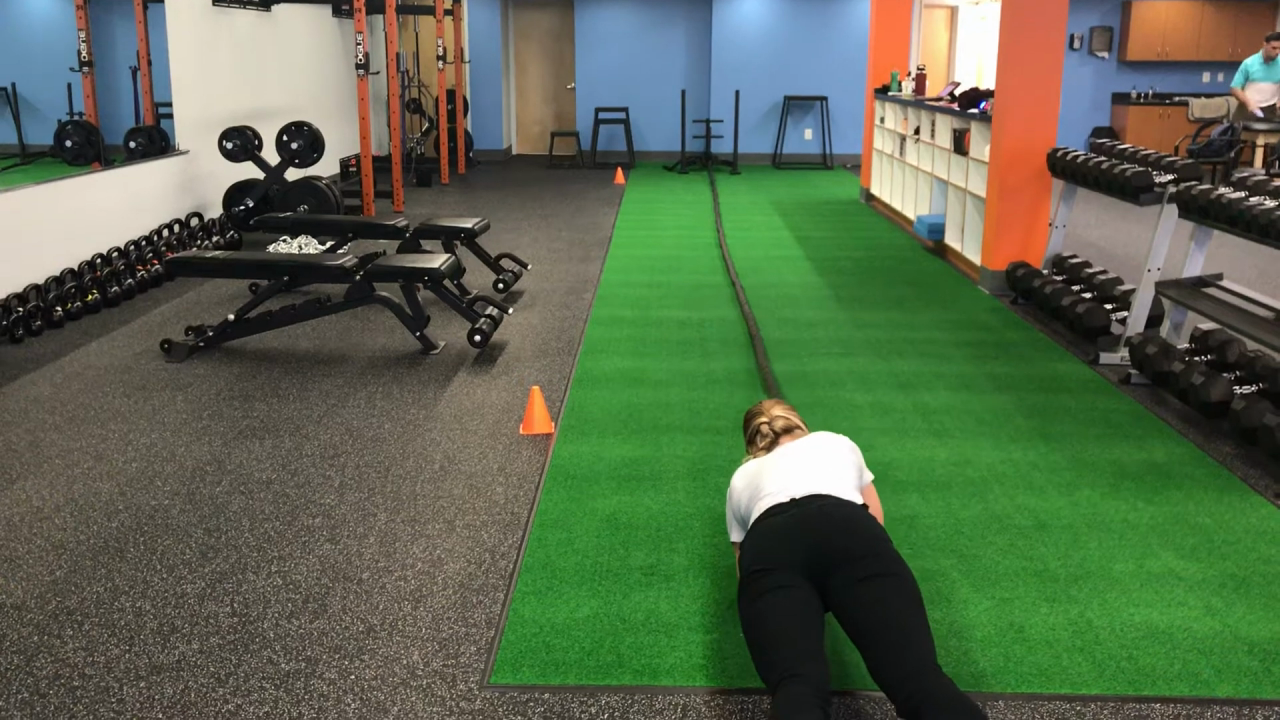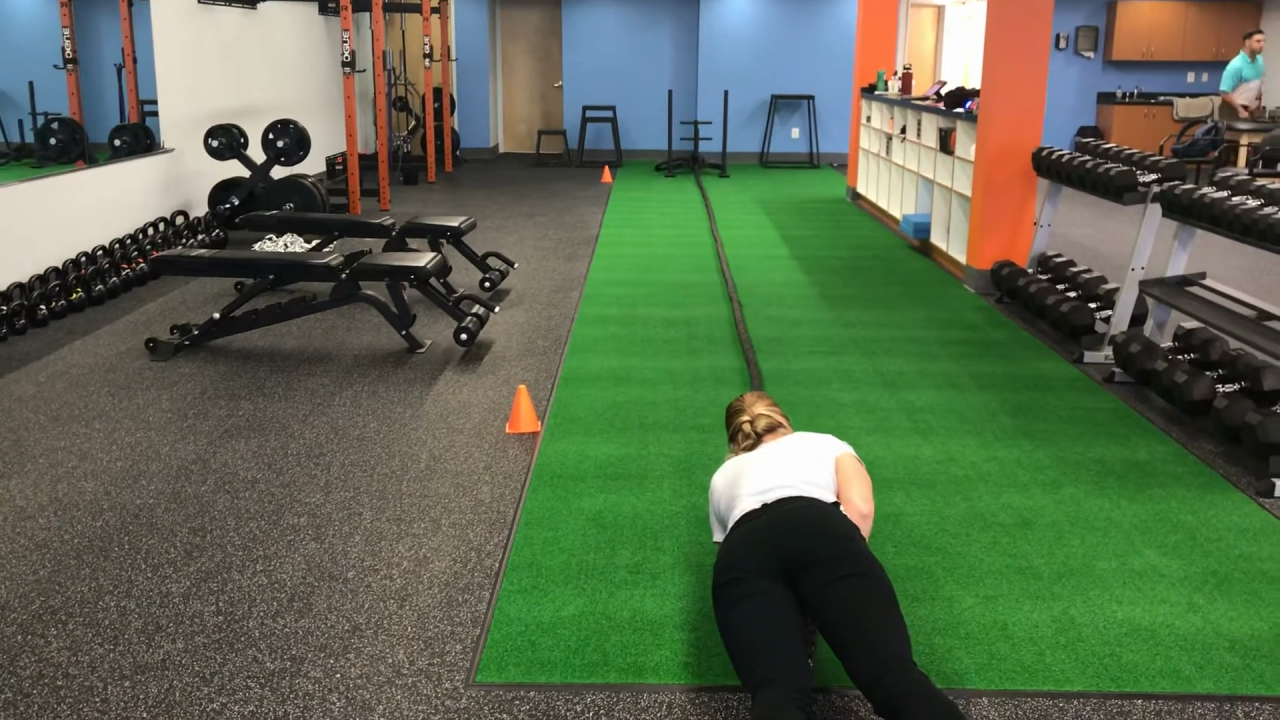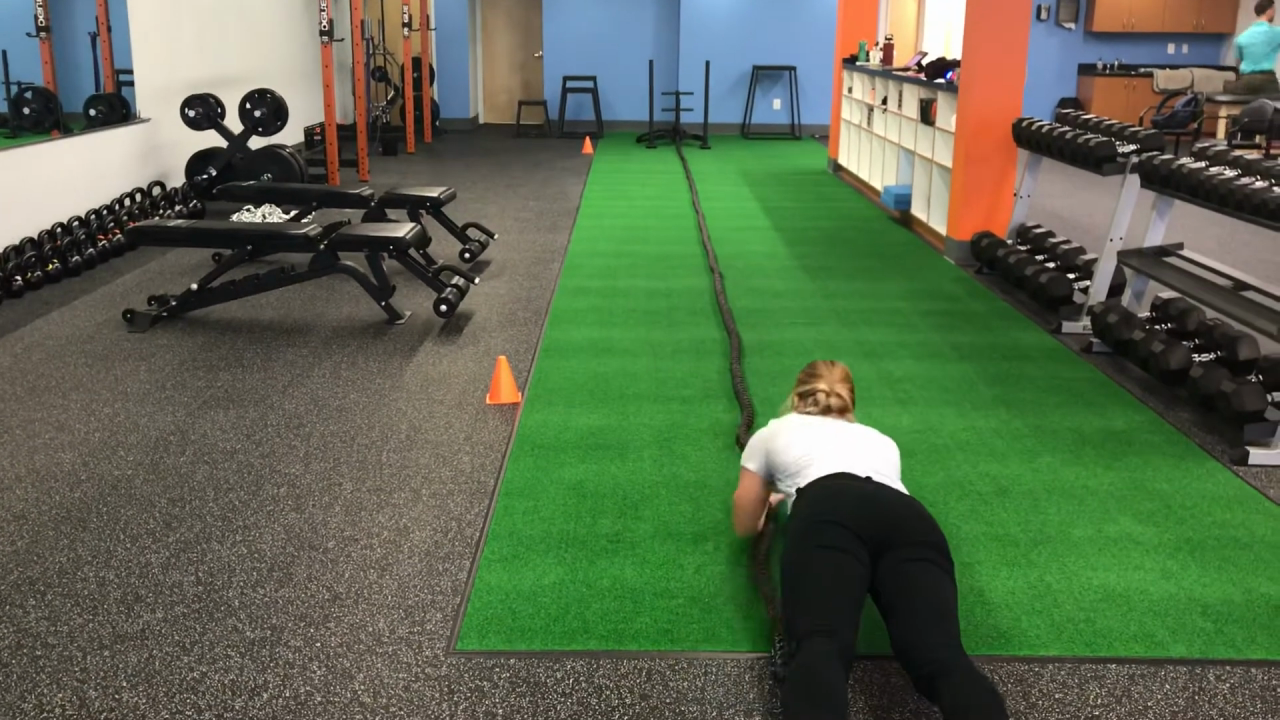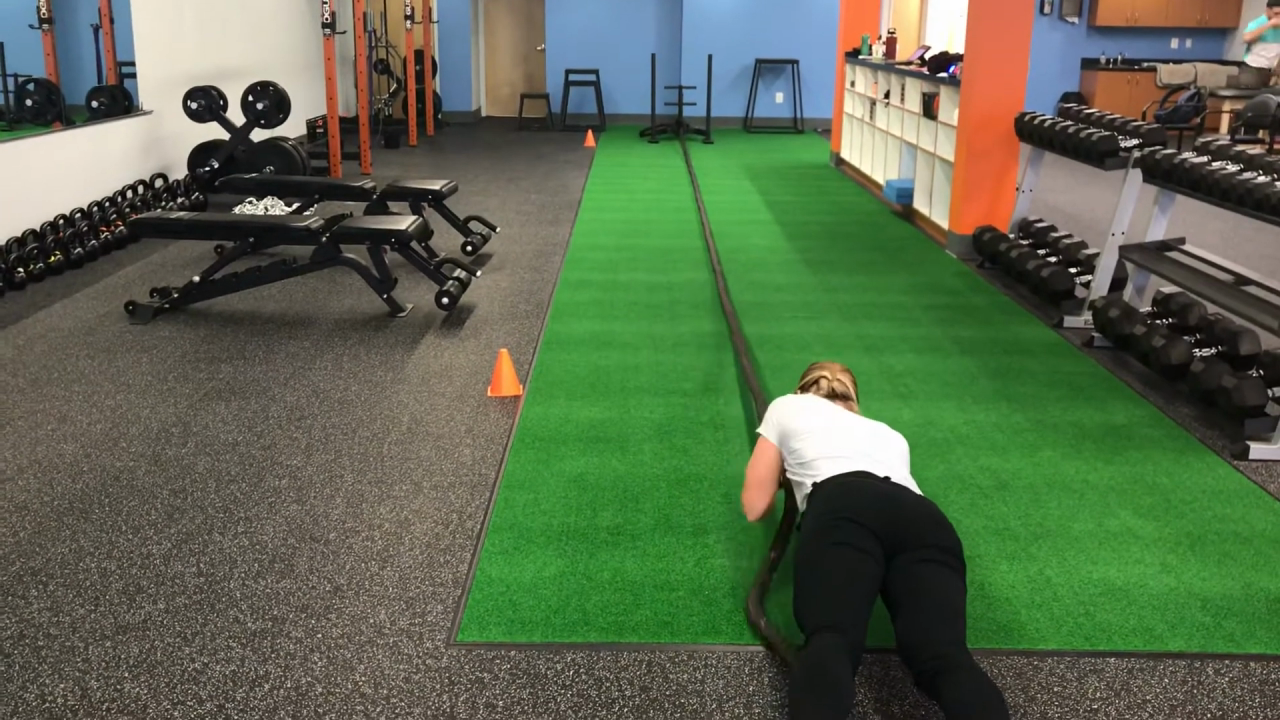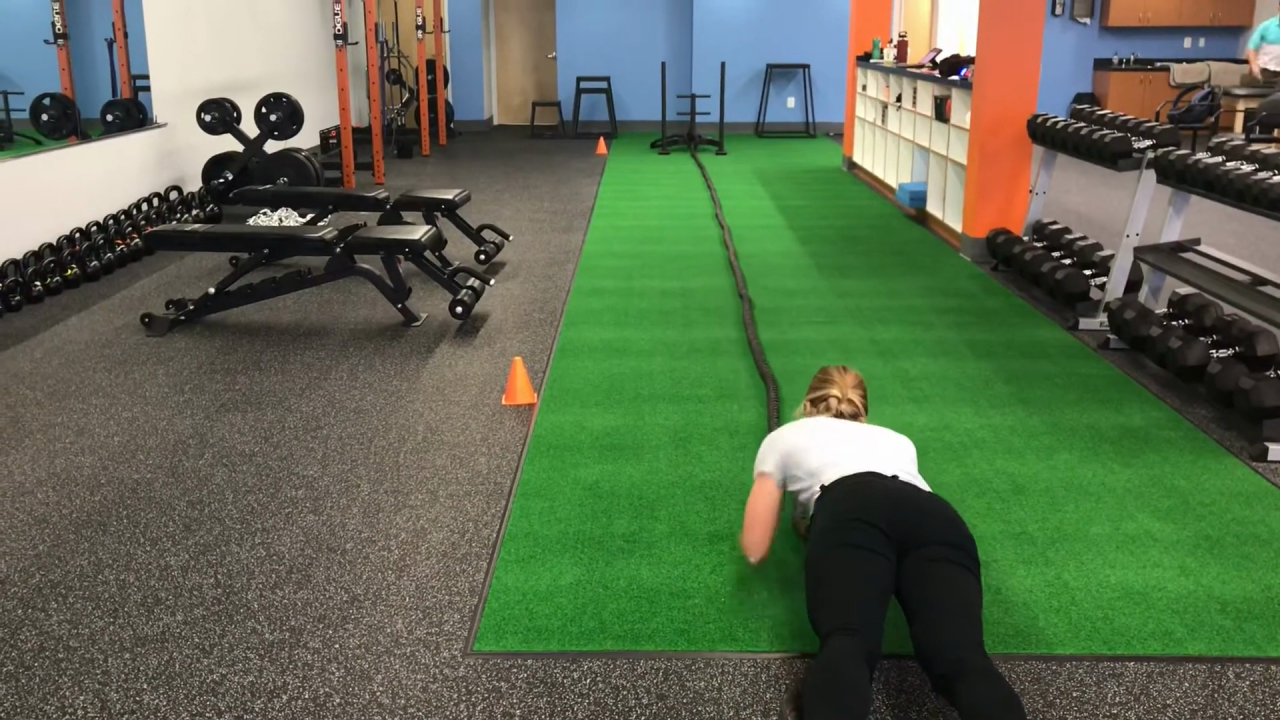
dt=1s
person 1, frame 1
left shoulder: (741, 477)
right shoulder: (837, 442)
right elbow: (874, 519)
left hip: (768, 547)
right hip: (848, 532)
left knee: (798, 692)
right knee: (919, 678)
person 1, frame 2
left shoulder: (723, 476)
right shoulder: (825, 443)
right elbow: (859, 507)
left hip: (743, 554)
right hip: (823, 534)
right knee: (896, 678)
person 1, frame 3
left shoulder: (774, 432)
right shoulder: (882, 440)
left elbow: (744, 525)
left wrist: (776, 498)
left hip: (827, 515)
right hip: (909, 521)
left knee: (821, 649)
right knee: (939, 657)
person 1, frame 4
left shoulder: (788, 407)
right shoulder: (890, 434)
left elbow: (755, 507)
left wrist: (783, 461)
left hip: (842, 512)
right hip: (924, 521)
left knee: (830, 642)
right knee: (944, 656)
person 1, frame 5
left shoulder: (784, 438)
right shoulder: (896, 439)
left elbow: (754, 549)
left hip: (851, 514)
right hip: (937, 519)
left knee: (846, 647)
right knee: (961, 657)
